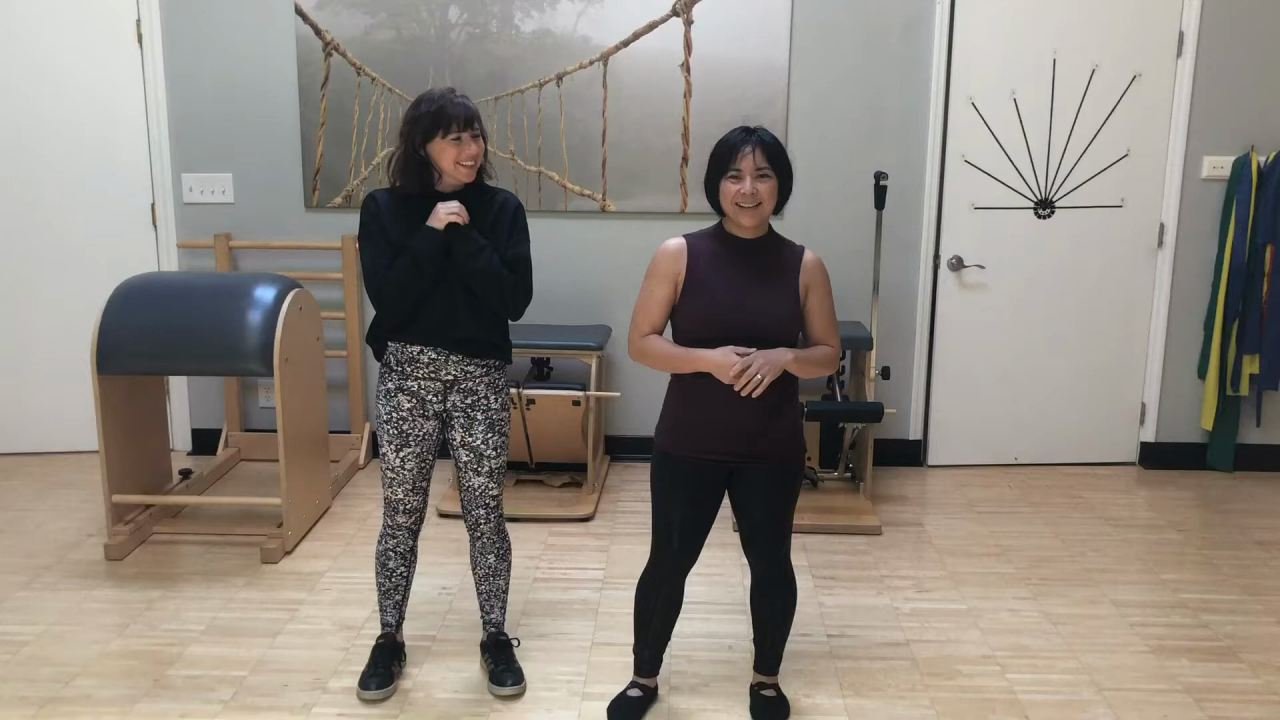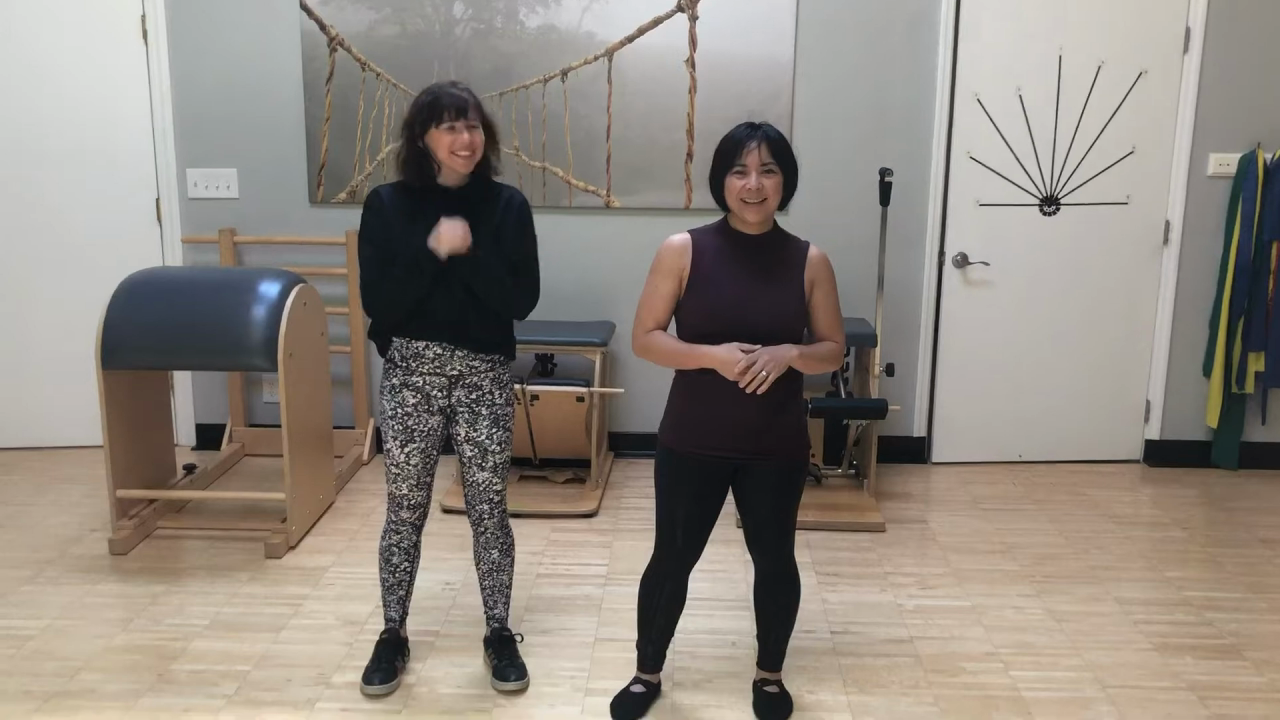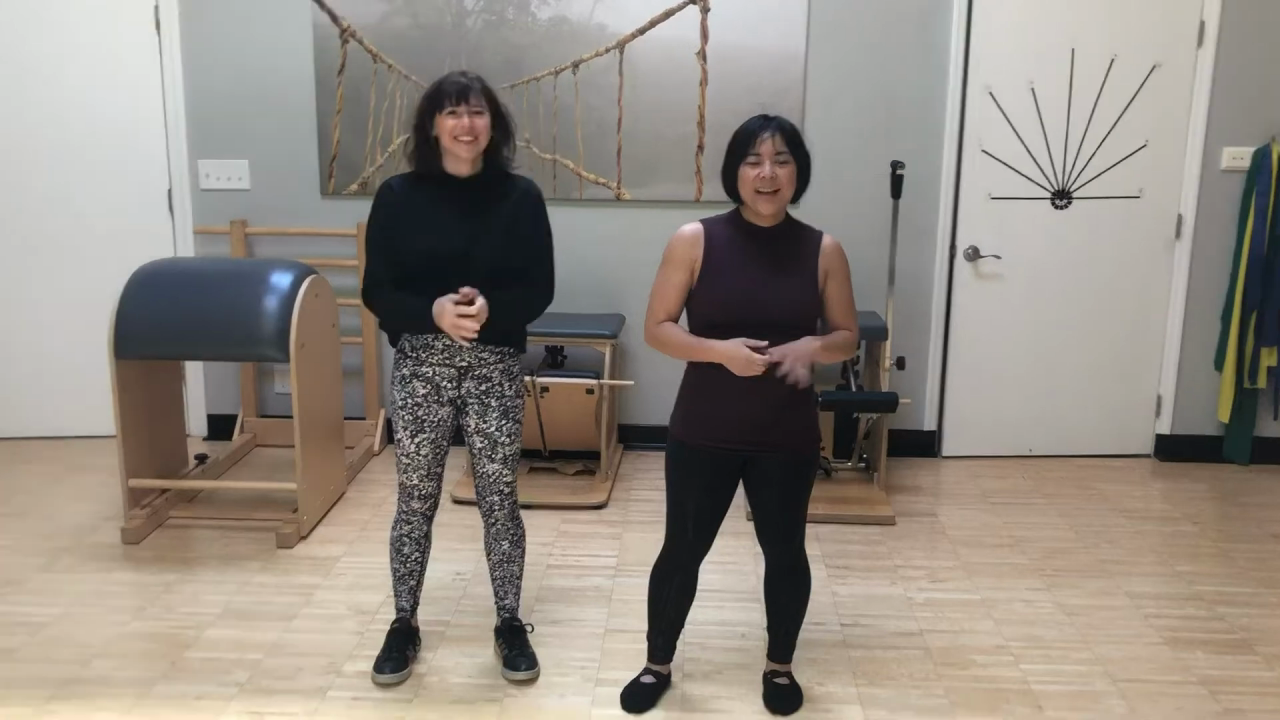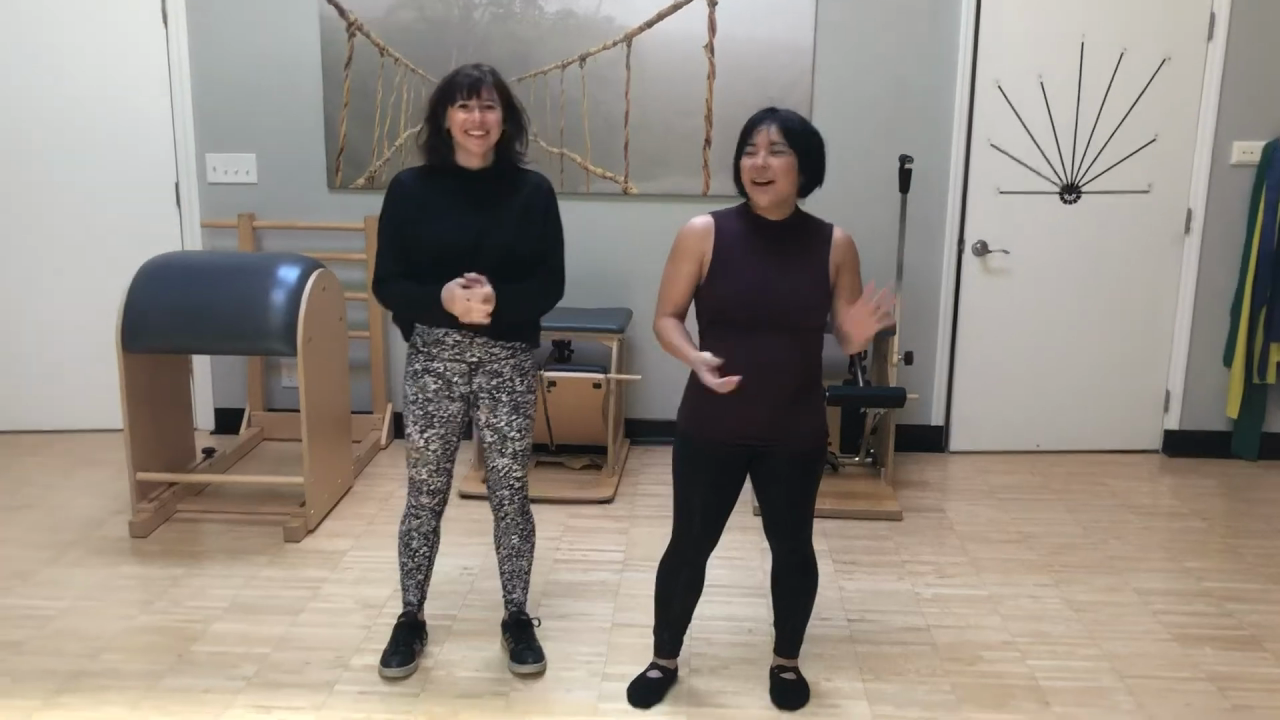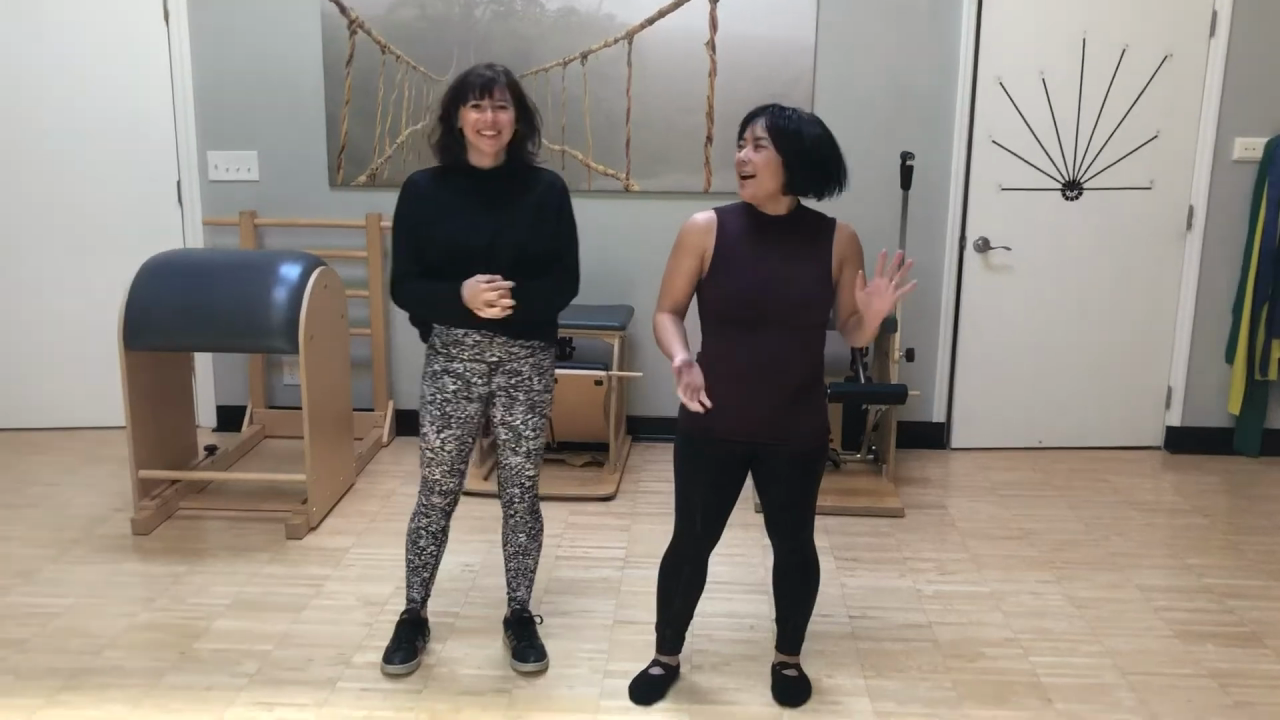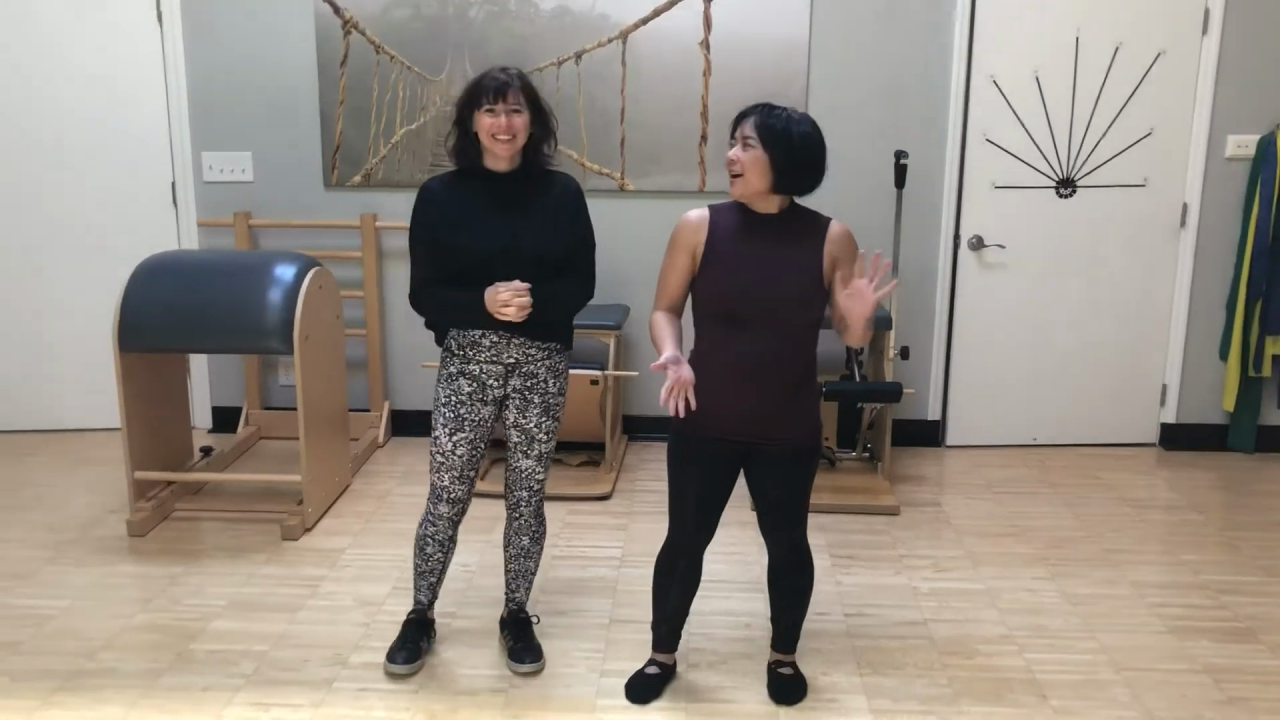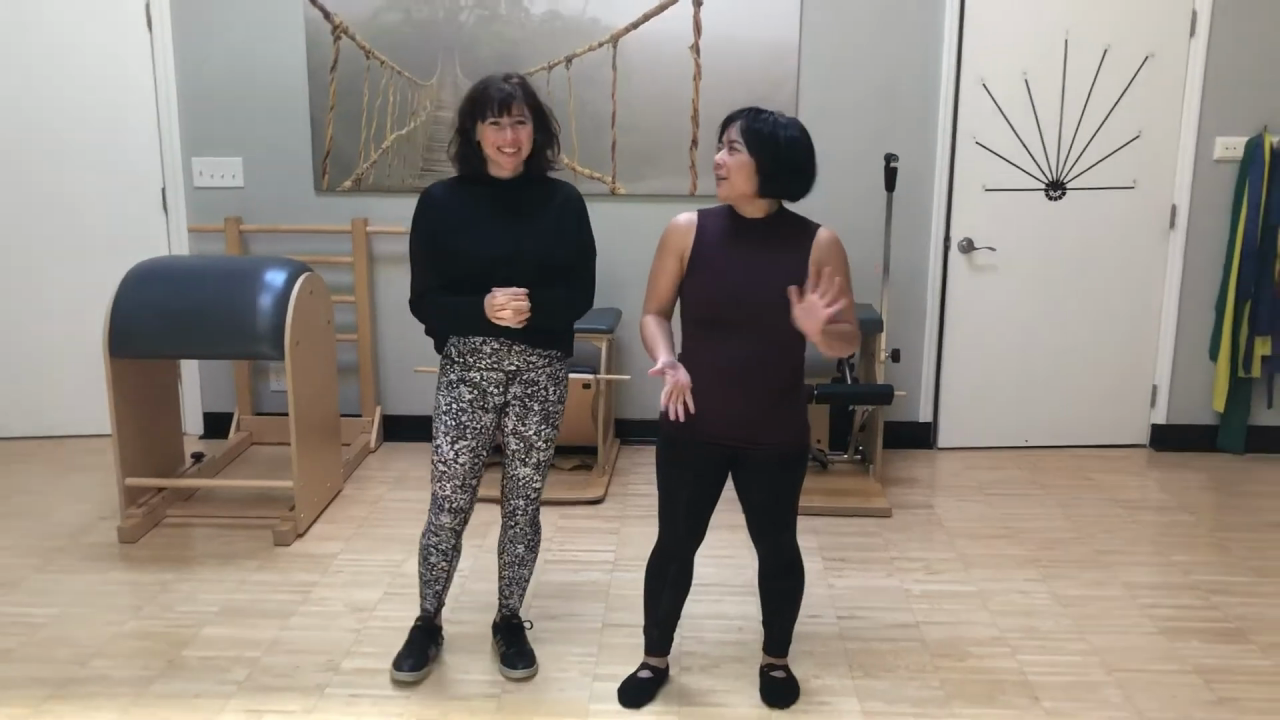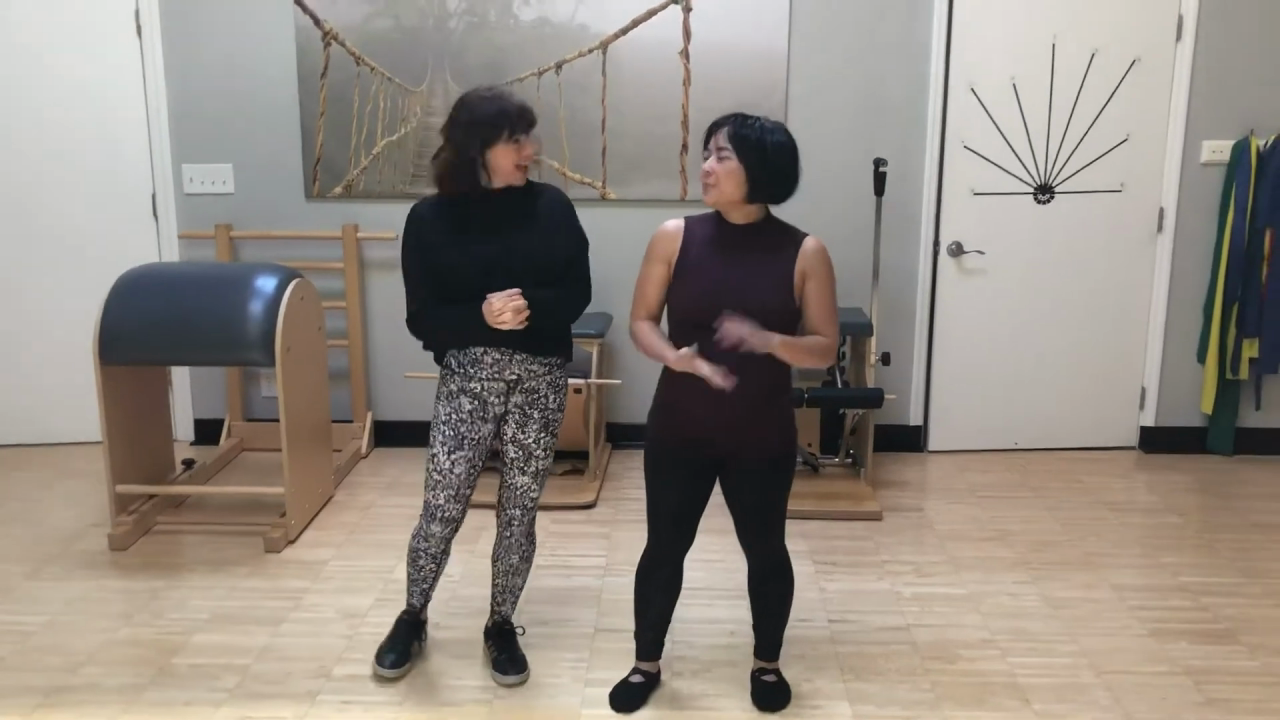
dt=0.2s
person 1, frame 1
left shoulder: (500, 208)
right shoulder: (384, 208)
left elbow: (515, 299)
right elbow: (387, 297)
left wrist: (463, 235)
right wrist: (433, 233)
left hip: (480, 377)
right hip: (406, 376)
left knee: (485, 512)
right knee: (401, 513)
left ankle: (496, 637)
right ankle: (389, 639)
person 1, frame 2
left shoulder: (507, 205)
right shoulder: (388, 204)
left elbow: (523, 298)
right elbow: (375, 299)
left wrist: (467, 255)
right wrist: (433, 254)
left hip: (484, 373)
right hip: (410, 370)
left knee: (489, 508)
right knee: (404, 509)
left ankle: (499, 633)
right ankle: (393, 635)
person 1, frame 3
left shoulder: (520, 197)
right shoulder: (398, 196)
left elbow: (540, 290)
right elbow: (376, 292)
left wrist: (491, 308)
right wrist: (431, 313)
left hip: (496, 364)
right hip: (420, 363)
left knee: (499, 499)
right knee: (415, 500)
left ankle: (510, 624)
right ankle: (404, 624)
person 1, frame 4
left shoulder: (532, 191)
right shoulder: (411, 189)
left elbow: (550, 285)
right elbow: (386, 284)
left wrist: (499, 299)
right wrist: (441, 299)
left hip: (508, 360)
right hip: (433, 358)
left knee: (510, 494)
right knee: (425, 493)
left ankle: (517, 617)
right ankle: (410, 618)
person 1, frame 5
left shoulder: (546, 190)
right shoulder: (424, 191)
left elbow: (565, 282)
right elbow: (404, 287)
left wrist: (516, 296)
right wrist: (461, 297)
left hip: (526, 360)
right hip: (452, 358)
left knee: (521, 492)
right knee: (437, 491)
left ankle: (519, 614)
right ankle: (414, 615)
person 1, frame 6
left shoulder: (561, 194)
right shoulder: (440, 196)
left elbow: (581, 286)
right elbow: (423, 294)
left wrist: (534, 300)
right wrist: (483, 303)
left hip: (541, 362)
right hip: (467, 360)
left knee: (527, 495)
right knee: (447, 495)
left ankle: (517, 614)
right ankle: (420, 615)
person 1, frame 7
left shoulder: (562, 201)
right shoulder: (441, 201)
left elbow: (581, 294)
right elbow: (425, 301)
left wrist: (533, 305)
right wrist: (483, 309)
left hip: (541, 369)
right hip: (467, 368)
left knee: (523, 502)
right knee: (449, 502)
left ankle: (509, 619)
right ankle: (427, 624)
person 1, frame 8
left shoulder: (552, 207)
right shoulder: (431, 218)
left elbow: (578, 293)
right elbow: (423, 319)
left wrist: (530, 305)
right wrist: (483, 316)
left hip: (540, 378)
right hip: (468, 378)
left knee: (519, 511)
right knee: (443, 508)
left ankle: (501, 625)
right ankle: (412, 618)
person 2, frame 1
left shoulder: (803, 265)
right shoulder: (678, 255)
left elbow: (828, 354)
right elbow: (640, 343)
left wrist: (783, 358)
right wrist: (709, 359)
left hip: (772, 451)
right hip: (687, 447)
left knee: (771, 563)
right knee: (669, 563)
person 2, frame 2
left shoulder: (808, 261)
right shoulder: (683, 251)
left elbow: (833, 350)
right elbow: (644, 338)
left wrist: (788, 354)
right wrist: (712, 356)
left hip: (777, 447)
right hip: (692, 443)
left knee: (775, 560)
right knee: (672, 559)
person 2, frame 3
left shoulder: (822, 251)
right shoulder: (695, 240)
left elbow: (846, 334)
right elbow: (657, 326)
left wrist: (812, 348)
right wrist: (717, 350)
left hip: (788, 438)
right hip: (703, 433)
left knee: (785, 551)
right knee: (683, 550)
left ankle: (779, 665)
right ankle: (657, 664)
person 2, frame 4
left shoulder: (833, 244)
right shoulder: (704, 232)
left elbow: (849, 335)
right elbow: (666, 316)
left wrist: (861, 329)
right wrist: (694, 357)
left hip: (796, 434)
right hip: (710, 429)
left knee: (792, 548)
right knee: (690, 545)
left ankle: (786, 660)
right ankle: (664, 659)
person 2, frame 5
left shoulder: (836, 239)
right shoulder: (705, 229)
left elbow: (853, 333)
right elbow: (667, 310)
left wrist: (872, 314)
right wrist: (681, 358)
left hip: (797, 431)
right hip: (712, 426)
left knee: (793, 544)
right knee: (691, 542)
left ankle: (788, 657)
right ankle: (666, 656)
person 2, frame 6
left shoulder: (830, 237)
right shoulder: (699, 226)
left elbow: (856, 336)
right elbow: (664, 307)
left wrist: (856, 315)
right wrist: (672, 355)
left hip: (788, 430)
right hip: (704, 423)
left knee: (787, 543)
right knee: (685, 539)
left ankle: (782, 656)
right ankle: (662, 654)
person 2, frame 7
left shoulder: (818, 243)
right shoulder: (687, 230)
left elbow: (847, 341)
right elbow: (653, 312)
left wrist: (816, 329)
right wrist: (666, 361)
left hip: (776, 434)
right hip: (692, 428)
left knee: (777, 547)
right knee: (675, 544)
left ankle: (775, 659)
right ankle: (654, 658)
person 2, frame 8
left shoulder: (804, 252)
right shoulder: (675, 237)
left elbow: (825, 348)
right elbow: (641, 320)
left wrist: (765, 338)
right wrist: (680, 358)
left hip: (764, 439)
right hip: (679, 432)
left knee: (766, 551)
right knee: (665, 548)
left ankle: (767, 663)
right ankle: (647, 663)
